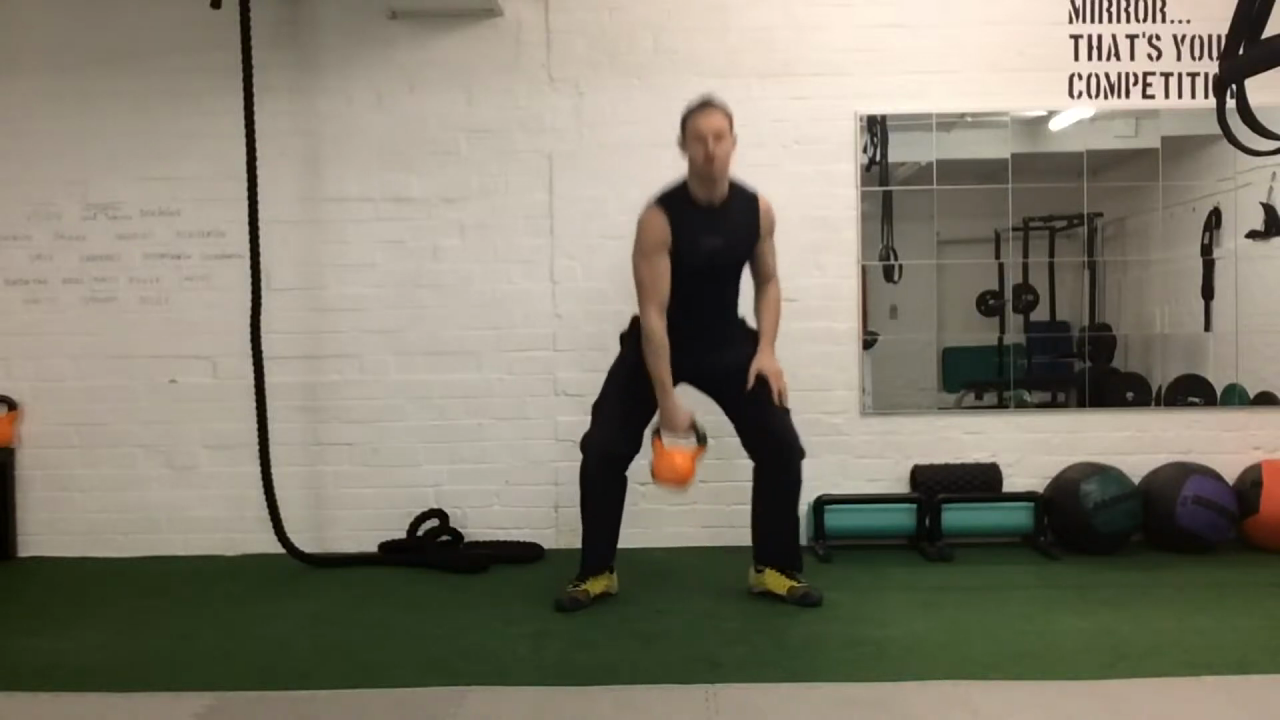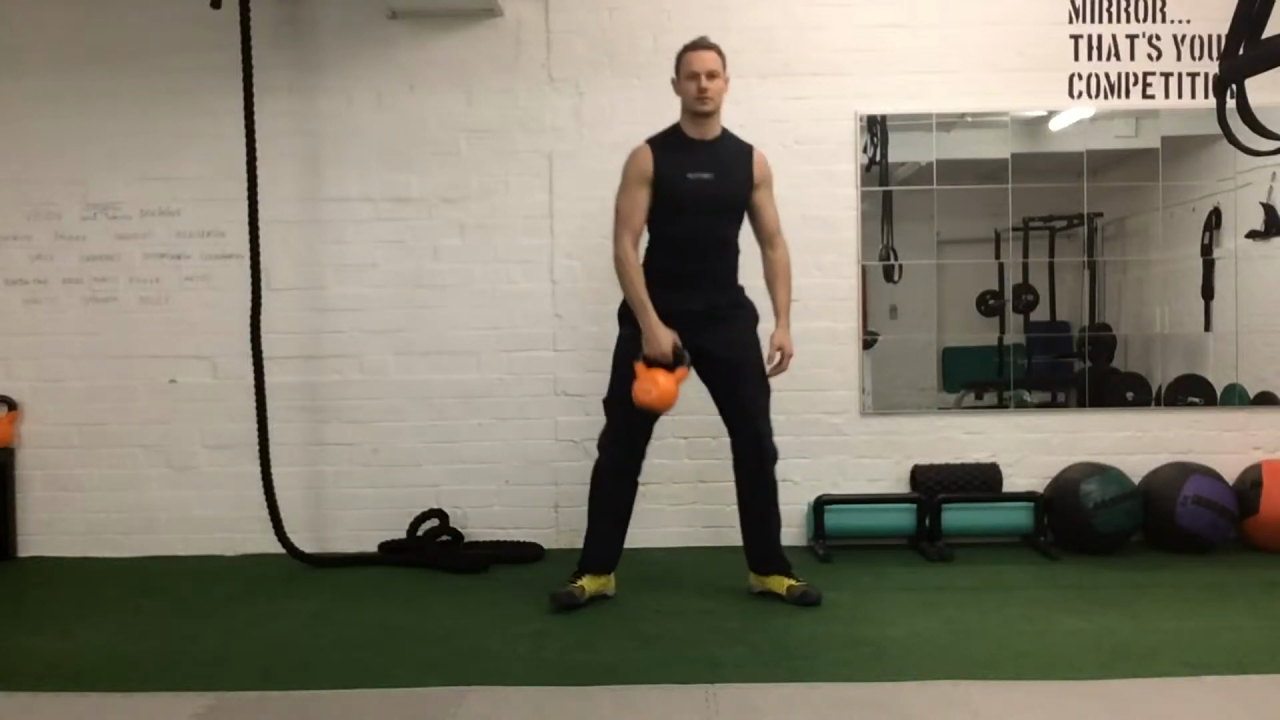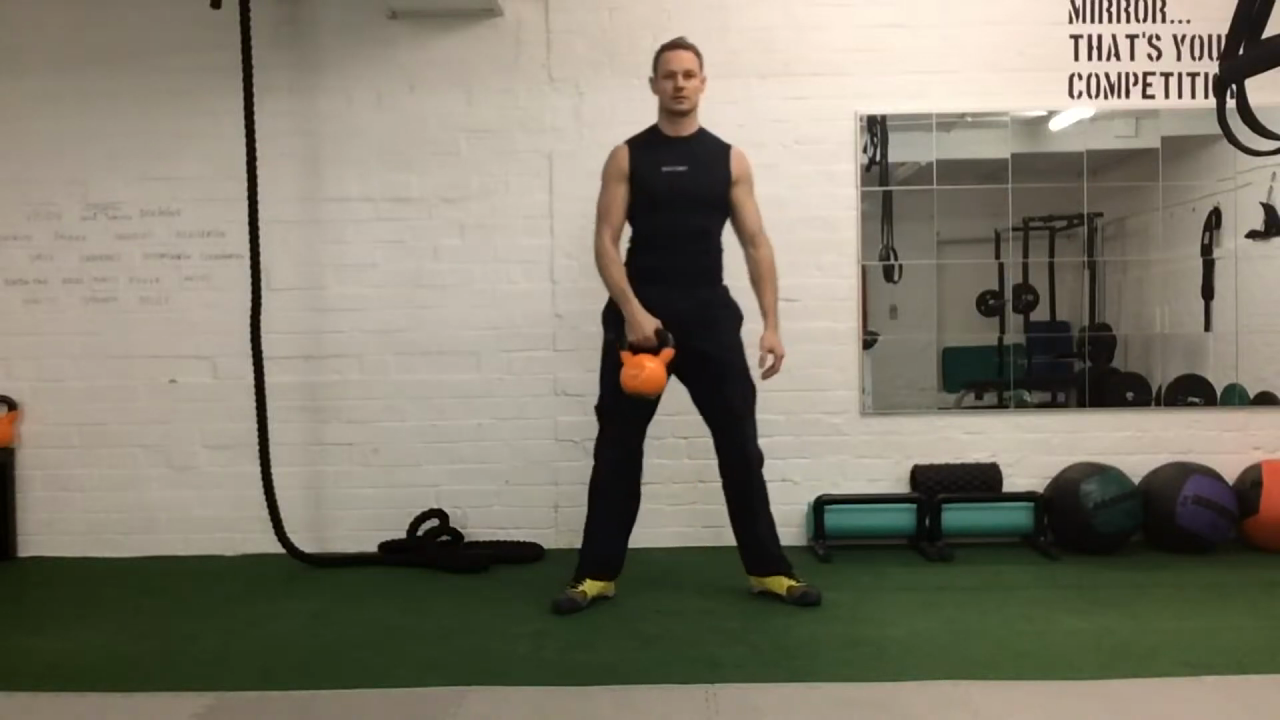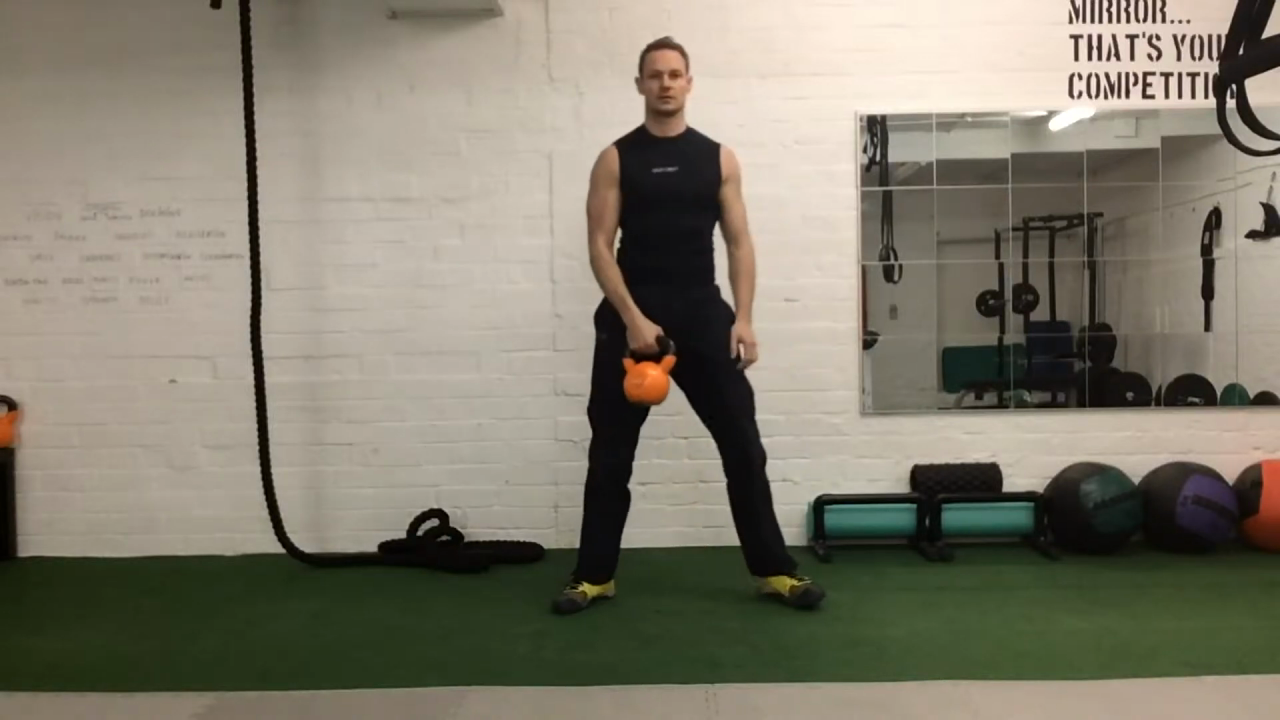
dt=0.2s
person 1, frame 1
left shoulder: (756, 209)
right shoulder: (660, 218)
left elbow: (767, 281)
right elbow: (652, 313)
left wrist: (766, 349)
right wrist: (667, 403)
left hip: (728, 343)
right hip: (660, 346)
left knee: (781, 448)
right knee: (604, 448)
left ankle: (774, 568)
right ankle: (597, 573)
person 1, frame 2
left shoulder: (750, 160)
right shoulder: (648, 157)
left elbow: (773, 242)
right elbow: (625, 245)
left wrist: (782, 322)
right wrist: (649, 325)
left hip: (727, 314)
right hip: (656, 316)
left knee: (755, 445)
right knee: (622, 443)
left ankle: (769, 570)
right ankle: (597, 571)
person 1, frame 3
left shoulder: (729, 159)
right shoulder: (627, 156)
left elbow: (756, 242)
right elbow: (606, 242)
left wrist: (772, 325)
right wrist: (632, 312)
left hip: (710, 314)
right hip: (641, 315)
left knee: (740, 447)
right knee: (617, 453)
left ankle: (768, 569)
right ankle: (597, 574)
person 1, frame 4
left shoulder: (718, 157)
right shoulder: (616, 159)
left elbow: (739, 242)
right elbow: (599, 246)
left wrist: (744, 318)
right wrist: (632, 318)
left hip: (702, 314)
right hip: (632, 318)
left knee: (743, 446)
right knee: (610, 454)
left ankle: (774, 569)
right ankle: (594, 575)
